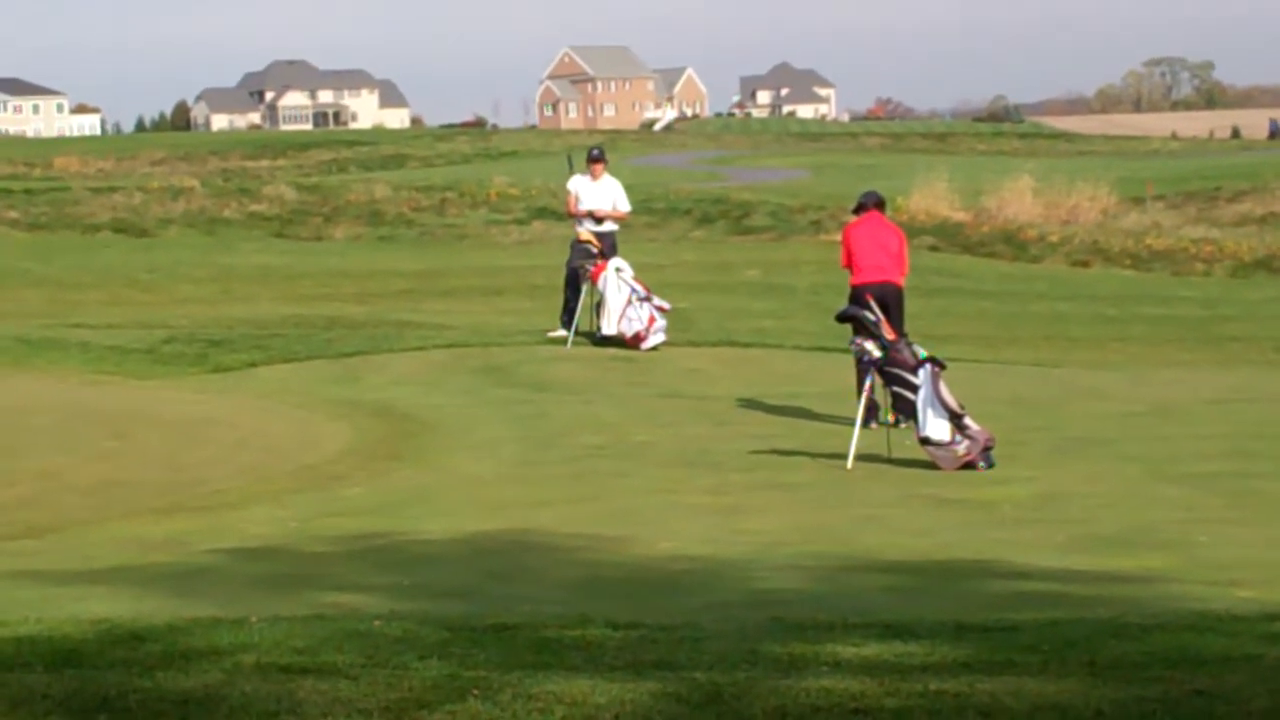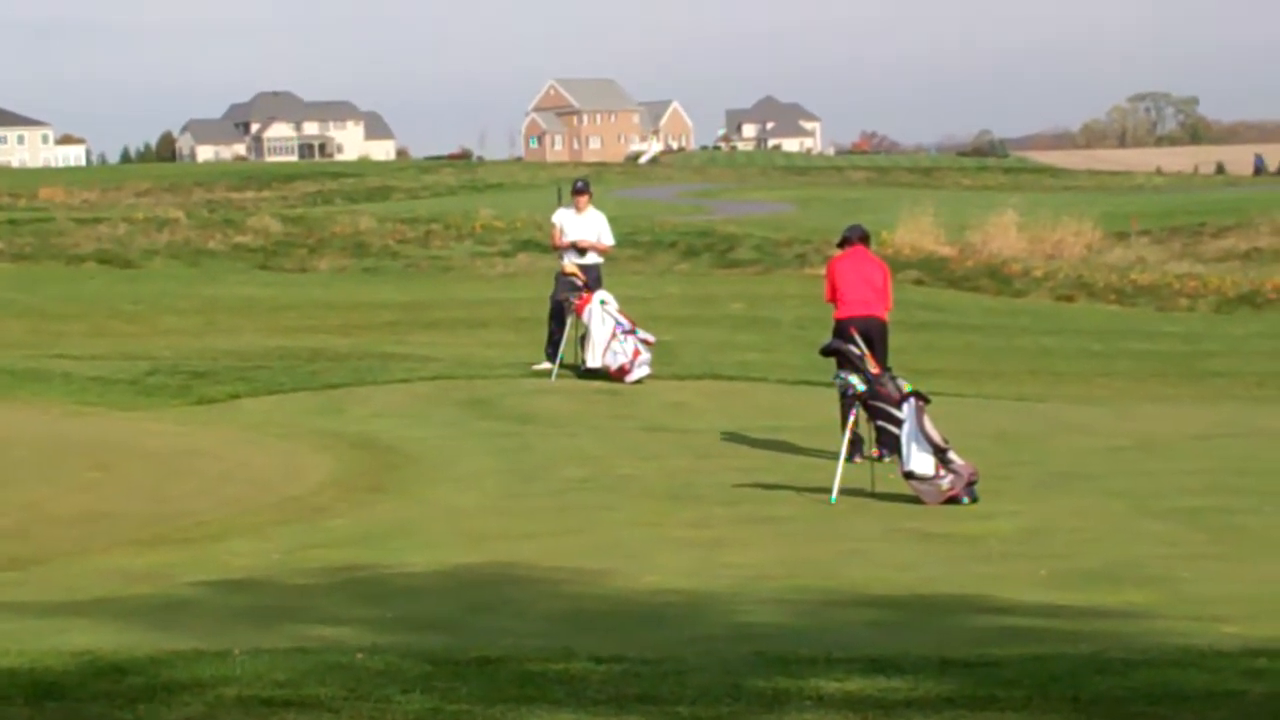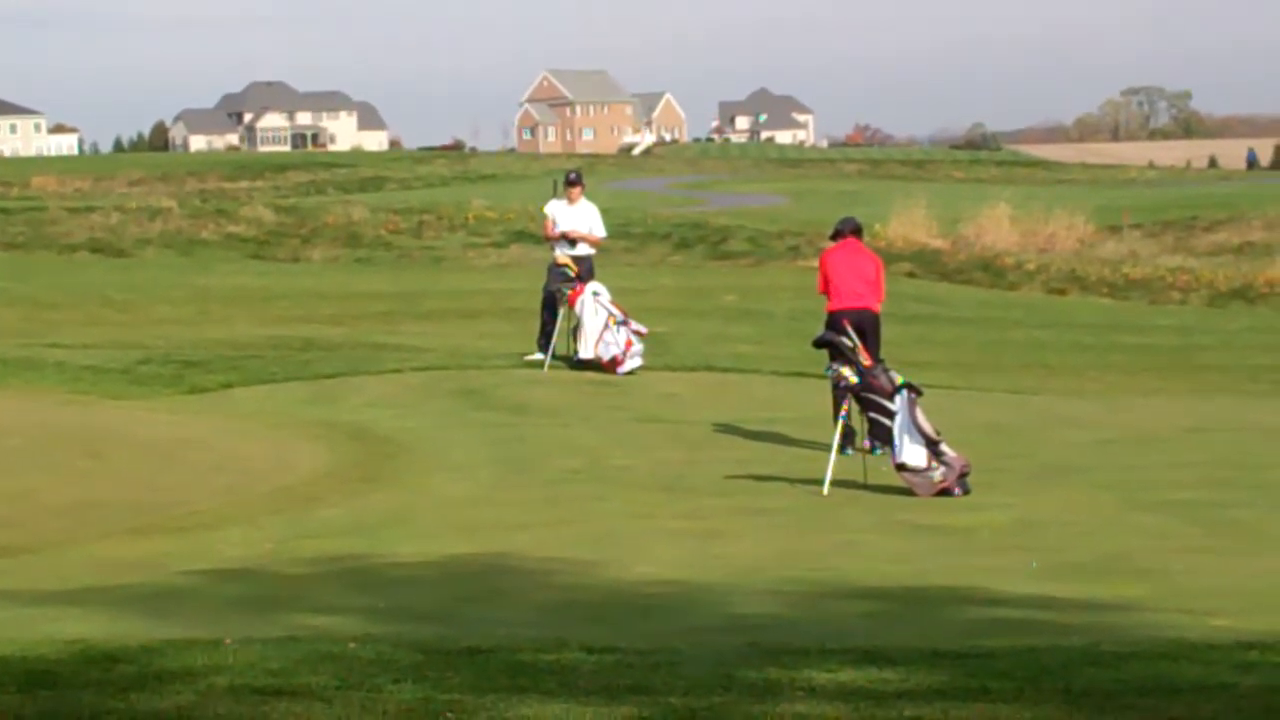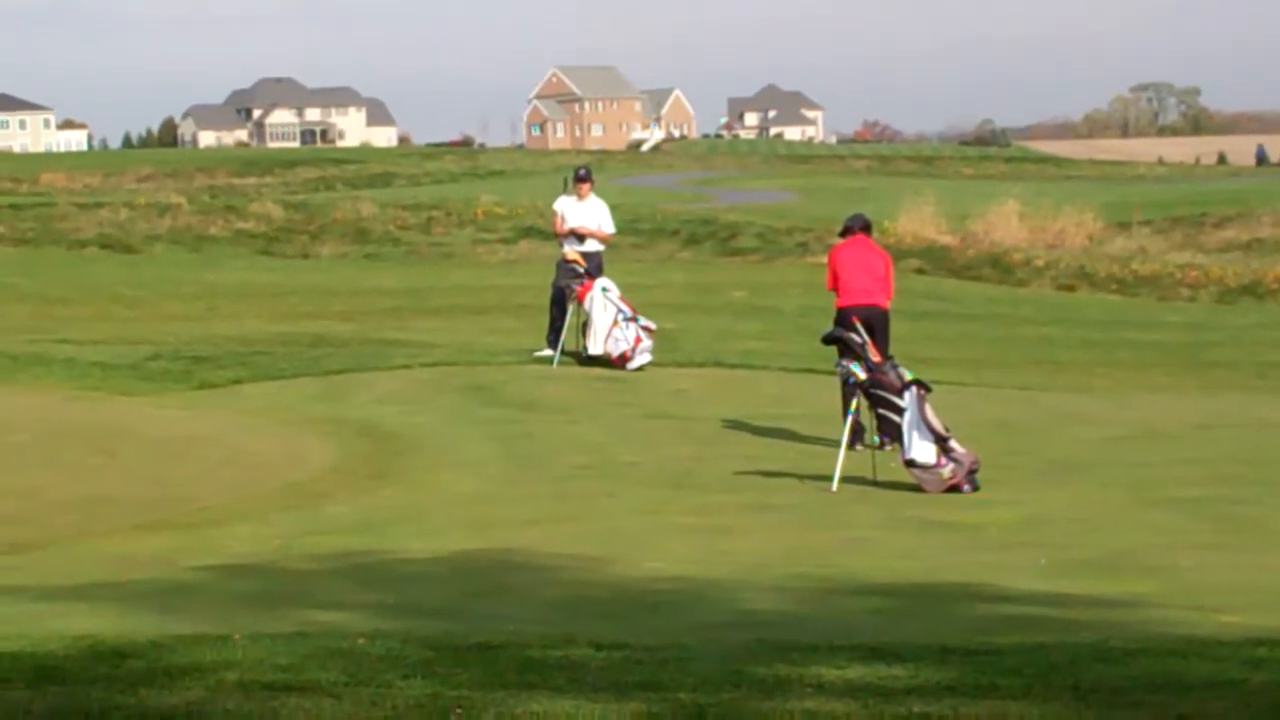
dt=0.3s
person 1, frame 1
left shoulder: (850, 228)
right shoulder: (896, 230)
left elbow: (846, 263)
right elbow: (903, 269)
left hip: (863, 288)
right hip: (892, 288)
left ankle: (870, 413)
person 1, frame 2
left shoulder: (835, 263)
right shoulder: (880, 265)
left elbow: (831, 298)
right elbow: (887, 304)
left hip: (847, 323)
right hip: (876, 323)
left ankle: (854, 447)
right ankle: (885, 447)
person 1, frame 3
left shoulder: (828, 255)
right shoulder: (873, 257)
left elbow: (824, 289)
right elbow: (880, 296)
left hip: (840, 314)
right hip: (869, 315)
left ankle: (847, 439)
person 1, frame 4
left shoulder: (837, 252)
right shoulder: (882, 254)
left elbow: (832, 286)
right elbow: (889, 293)
left hip: (848, 311)
right hip: (877, 311)
left ankle: (855, 435)
person 2, frame 1
left shoulder: (614, 185)
right shoulder: (577, 181)
left elbow: (624, 214)
right elbow: (570, 210)
left wrist: (606, 213)
right wrist: (589, 212)
left hip: (606, 237)
right hip: (584, 235)
right knee: (572, 276)
right ankle: (566, 325)
person 2, frame 2
left shoulder: (598, 217)
right shoulder: (562, 214)
left elbow: (607, 248)
right elbow: (555, 243)
left wrist: (590, 244)
right wrist: (572, 243)
left hip: (591, 270)
right hip: (568, 268)
right knee: (556, 309)
right ankle: (551, 358)
person 2, frame 3
left shoulder: (591, 209)
right shoulder: (554, 205)
left elbow: (599, 240)
right elbow: (547, 234)
left wrist: (580, 234)
right wrist: (563, 234)
left hip: (583, 261)
right hip: (560, 259)
right knee: (549, 300)
right ankle: (543, 348)
person 2, frame 4
left shoulder: (600, 206)
right shoulder: (563, 202)
left elbow: (608, 236)
right elbow: (556, 230)
left wrist: (589, 231)
right wrist: (571, 230)
left hip: (592, 257)
right hip: (569, 256)
right knee: (558, 296)
right ankle: (553, 344)
